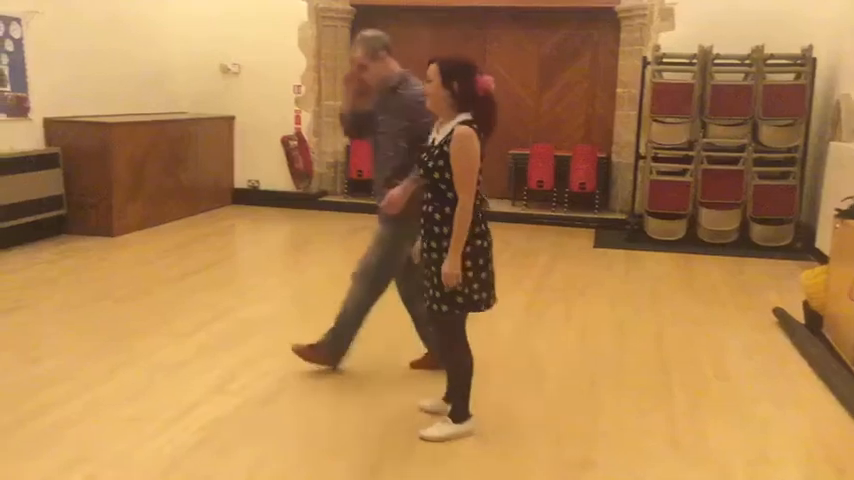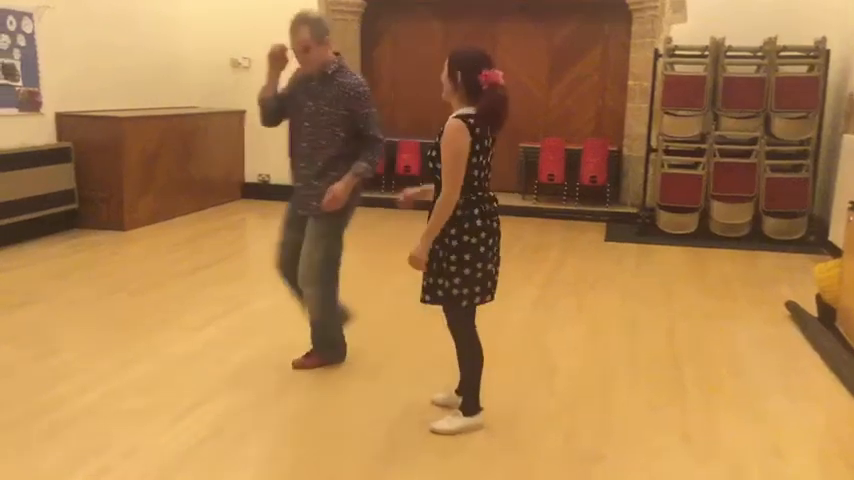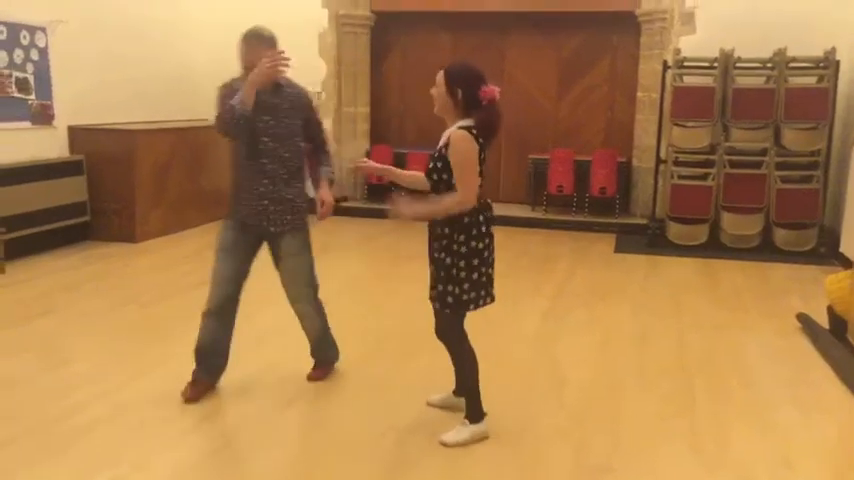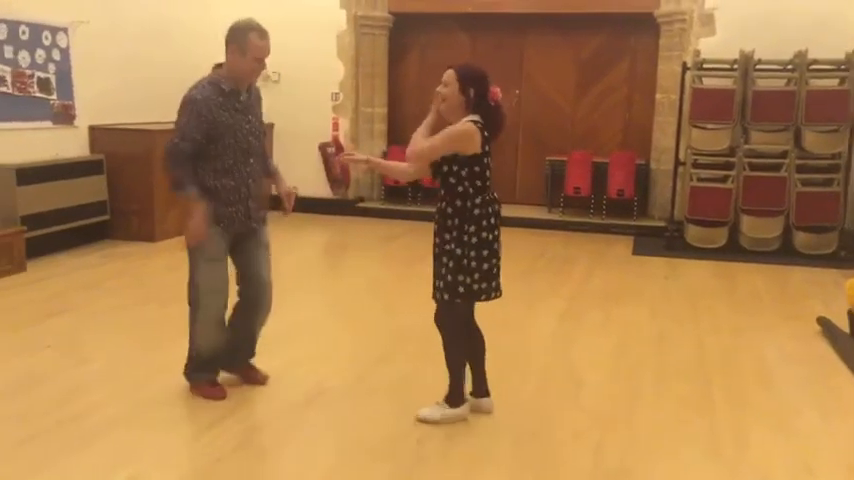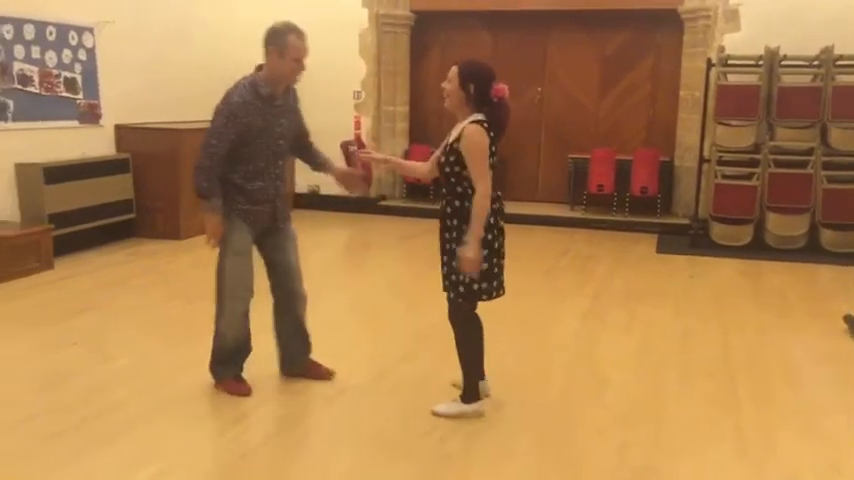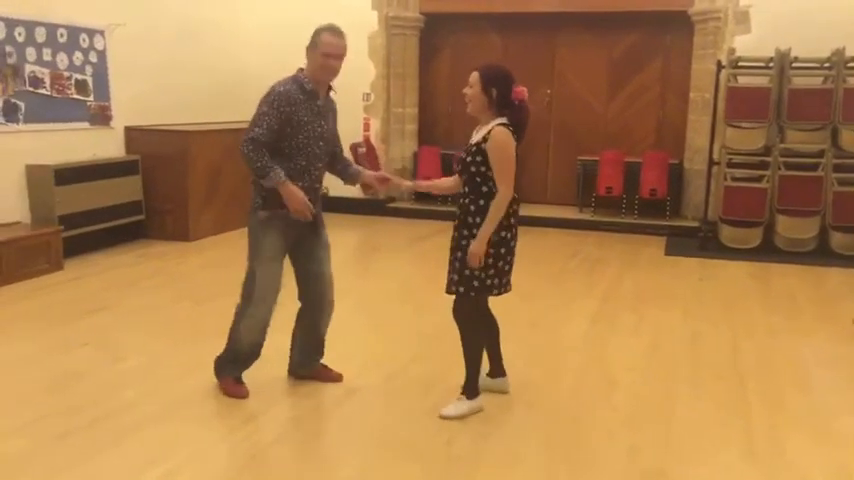
dt=0.5s
person 1, frame 1
left shoulder: (464, 133)
right shoulder: (445, 129)
left elbow: (466, 200)
left wrist: (455, 256)
right wrist: (427, 239)
left hip: (459, 241)
right hip: (443, 236)
left knee: (452, 327)
right knee: (442, 322)
left ankle: (461, 418)
right ankle: (452, 398)
person 1, frame 2
left shoulder: (457, 126)
right shoulder: (480, 122)
left elbow: (451, 193)
left wrist: (424, 242)
right wrist: (422, 191)
left hip: (462, 231)
right hip: (476, 226)
left knee: (460, 320)
right knee: (459, 316)
left ankle: (471, 410)
right ankle: (464, 391)
person 1, frame 3
left shoulder: (462, 138)
right shoulder: (454, 134)
left elbow: (466, 198)
right elbow: (432, 181)
left wrist: (416, 210)
right wrist: (382, 169)
left hip: (464, 240)
right hip: (453, 239)
left knee: (449, 327)
right knee: (448, 321)
left ankle: (476, 418)
right ankle: (463, 392)
person 1, frame 4
left shoulder: (467, 130)
right shoulder: (455, 132)
left elbow: (415, 153)
right elbow: (412, 170)
left wrist: (431, 118)
right wrist: (369, 161)
left hip: (471, 233)
right hip: (457, 231)
left knee: (448, 316)
right knee: (461, 316)
left ankle: (455, 402)
right ankle: (480, 394)
person 1, frame 5
left shoulder: (474, 132)
right shoulder: (461, 129)
left elbow: (483, 191)
right elbow: (429, 170)
left wrist: (473, 243)
right wrist: (385, 160)
left hip: (470, 231)
right hip: (459, 229)
left knee: (460, 312)
right knee: (464, 308)
left ankle: (471, 398)
right ankle: (477, 377)
person 1, frame 6
left shoulder: (500, 134)
right shoulder: (480, 132)
left elbow: (505, 193)
right elbow: (461, 182)
left wrist: (482, 239)
right wrist: (415, 185)
left hip: (489, 231)
right hip: (472, 227)
left knee: (465, 309)
right knee: (476, 306)
left ankle: (471, 394)
right ankle: (497, 375)
person 2, frame 1
left shoulder: (414, 96)
right shoulder: (383, 94)
right elbow: (354, 129)
right wrist: (352, 93)
left hip: (406, 205)
right hip: (398, 204)
left knee: (367, 277)
right knee: (411, 279)
left ankle: (331, 348)
right ankle: (438, 349)
person 2, frame 2
left shoulder: (351, 86)
right shoulder: (301, 80)
left elbow: (373, 144)
right elbow: (269, 117)
left wrist: (348, 182)
right wrist: (273, 73)
left hip: (331, 195)
right hip: (303, 193)
left knee: (314, 274)
right knee: (287, 265)
left ankle: (328, 347)
right ankle: (334, 315)
person 2, frame 3
left shoulder: (296, 96)
right shoulder: (232, 91)
left elbow: (317, 147)
right elbow: (230, 127)
left wrist: (324, 185)
right wrist: (254, 81)
left hip: (287, 210)
right hip: (242, 213)
left knee: (303, 291)
right knee: (221, 294)
left ankle: (326, 356)
right ankle: (206, 372)
person 2, frame 4
left shoulder: (252, 93)
right shoulder: (201, 97)
right elbow: (177, 159)
left wrist: (277, 179)
right wrist: (197, 206)
left hip: (252, 212)
right hip: (212, 213)
left knee: (259, 292)
right knee: (210, 299)
left ankle: (238, 358)
right ankle: (202, 372)
person 2, frame 5
left shoulder: (289, 97)
right shoulder: (239, 100)
left elbow: (300, 143)
right elbow: (208, 159)
left wrist: (332, 168)
right wrist: (213, 211)
left hip: (276, 208)
right hip: (238, 210)
left knee: (291, 286)
right knee: (236, 293)
left ankle: (296, 358)
right ankle: (226, 369)
person 2, frame 6
left shoulder: (329, 104)
right shoulder: (283, 94)
left elbow: (332, 157)
right elbow: (252, 147)
left wrist: (363, 176)
right wrist: (285, 188)
left hip: (310, 214)
right hip: (273, 211)
left knee: (320, 292)
right knee: (261, 296)
left ankle: (305, 361)
right ankle: (230, 368)
